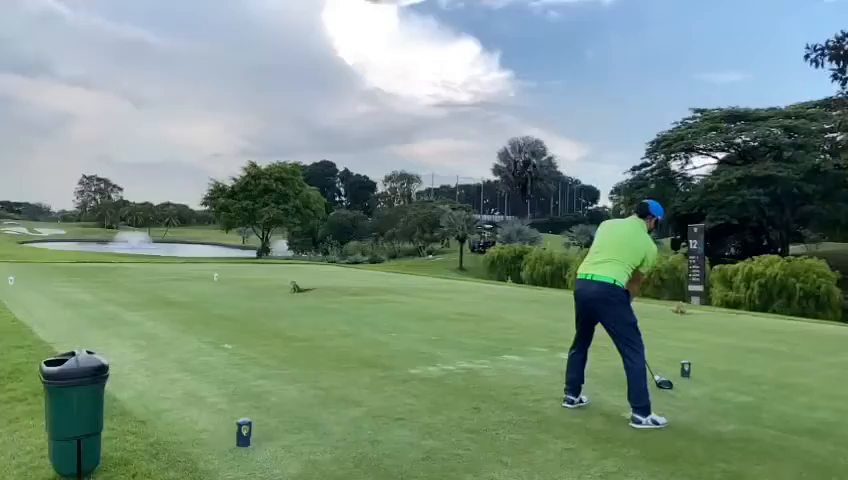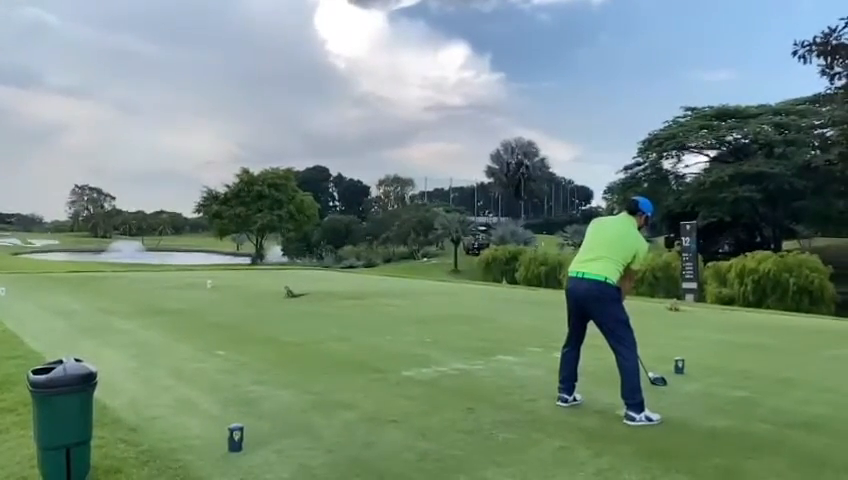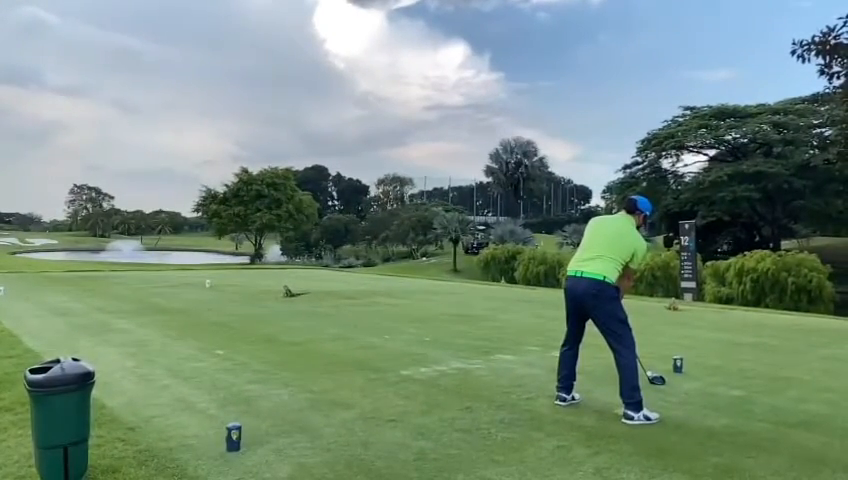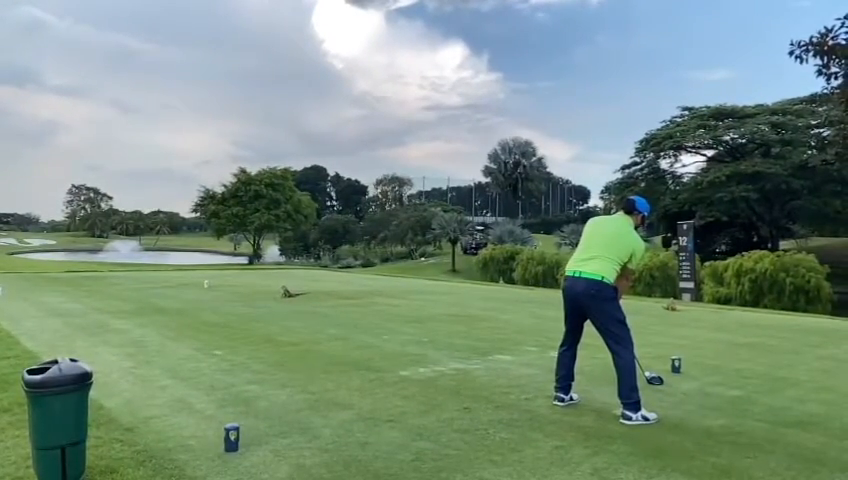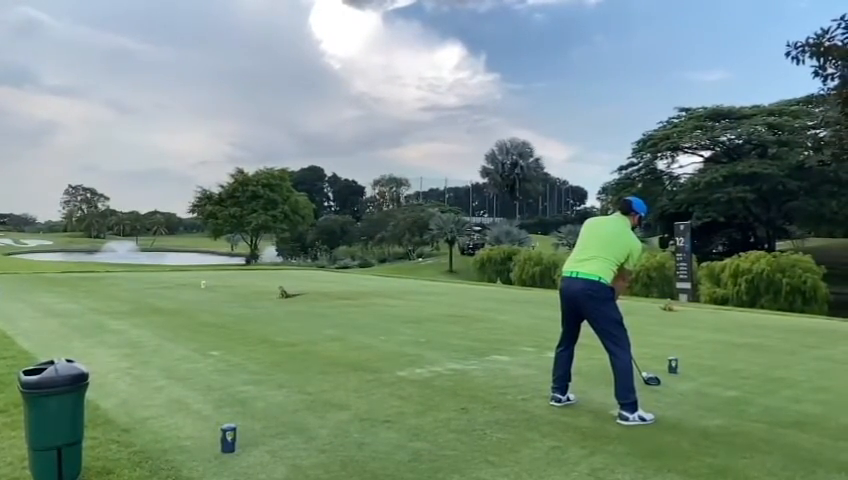
dt=1s
person 1, frame 1
left shoulder: (608, 224)
right shoulder: (649, 245)
right elbow: (635, 283)
right wrist: (624, 304)
left hip: (582, 283)
right hip: (609, 290)
left knee: (581, 341)
right knee: (633, 350)
left ankle: (572, 394)
right ankle: (641, 413)
person 1, frame 2
left shoulder: (598, 222)
right shoulder: (639, 242)
right elbow: (627, 279)
right wrist: (617, 301)
left hip: (573, 281)
right hip: (600, 287)
left knee: (573, 340)
right knee: (626, 347)
left ankle: (565, 393)
right ankle: (635, 410)
person 1, frame 3
left shoulder: (597, 221)
right shoulder: (638, 241)
right elbow: (627, 278)
right wrist: (616, 298)
left hip: (572, 280)
right hip: (599, 287)
left knee: (571, 338)
right knee: (624, 346)
left ankle: (564, 392)
right ankle: (633, 409)
person 1, frame 4
left shoulder: (595, 221)
right shoulder: (636, 241)
right elbow: (625, 278)
right wrist: (613, 300)
left hip: (570, 281)
right hip: (597, 287)
left knee: (570, 339)
right knee: (622, 347)
left ankle: (562, 392)
right ankle: (631, 409)
person 1, frame 5
left shoulder: (592, 222)
right shoulder: (633, 242)
right elbow: (622, 279)
right wrist: (610, 300)
left hip: (567, 281)
right hip: (593, 287)
left knee: (567, 339)
right knee: (619, 347)
left ankle: (559, 392)
right ankle: (628, 410)
